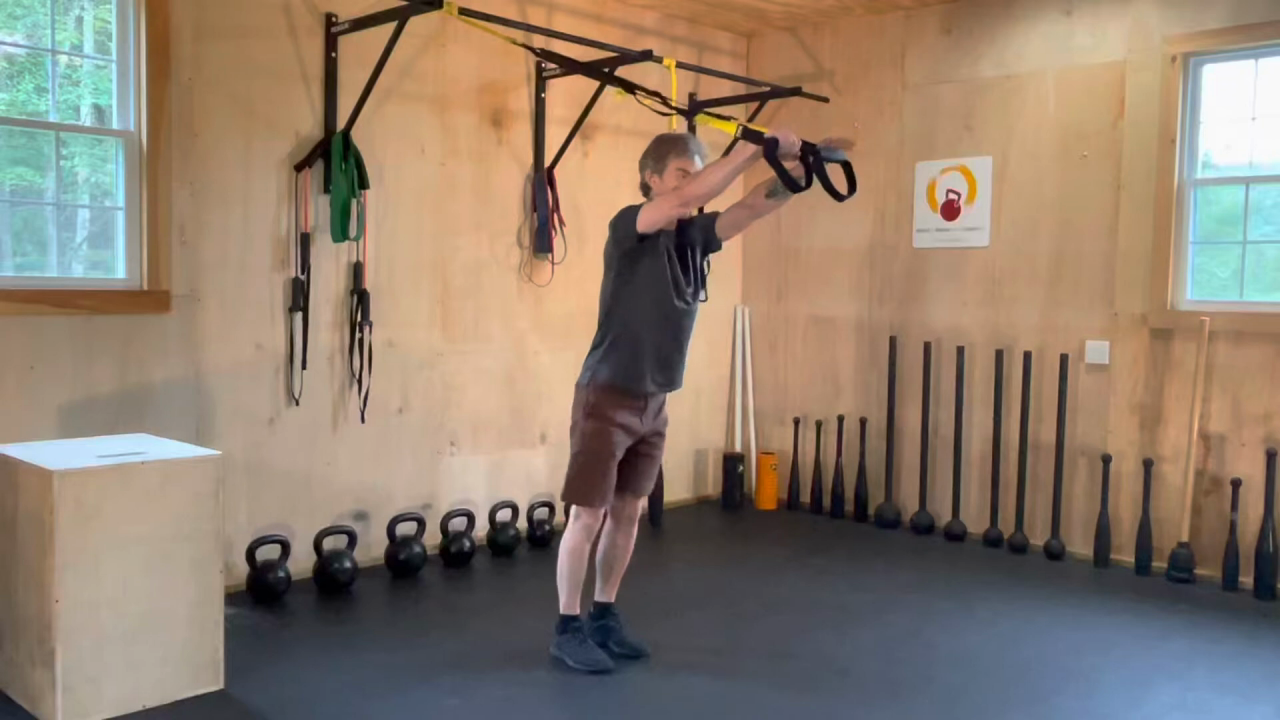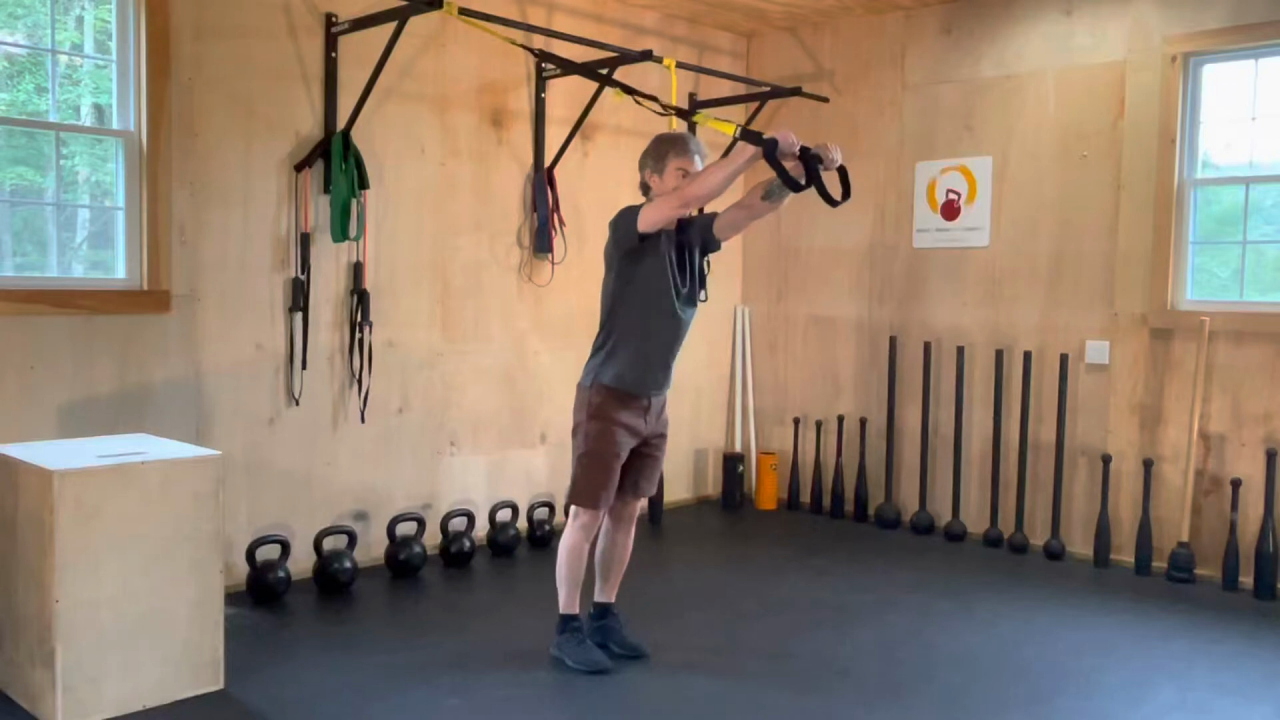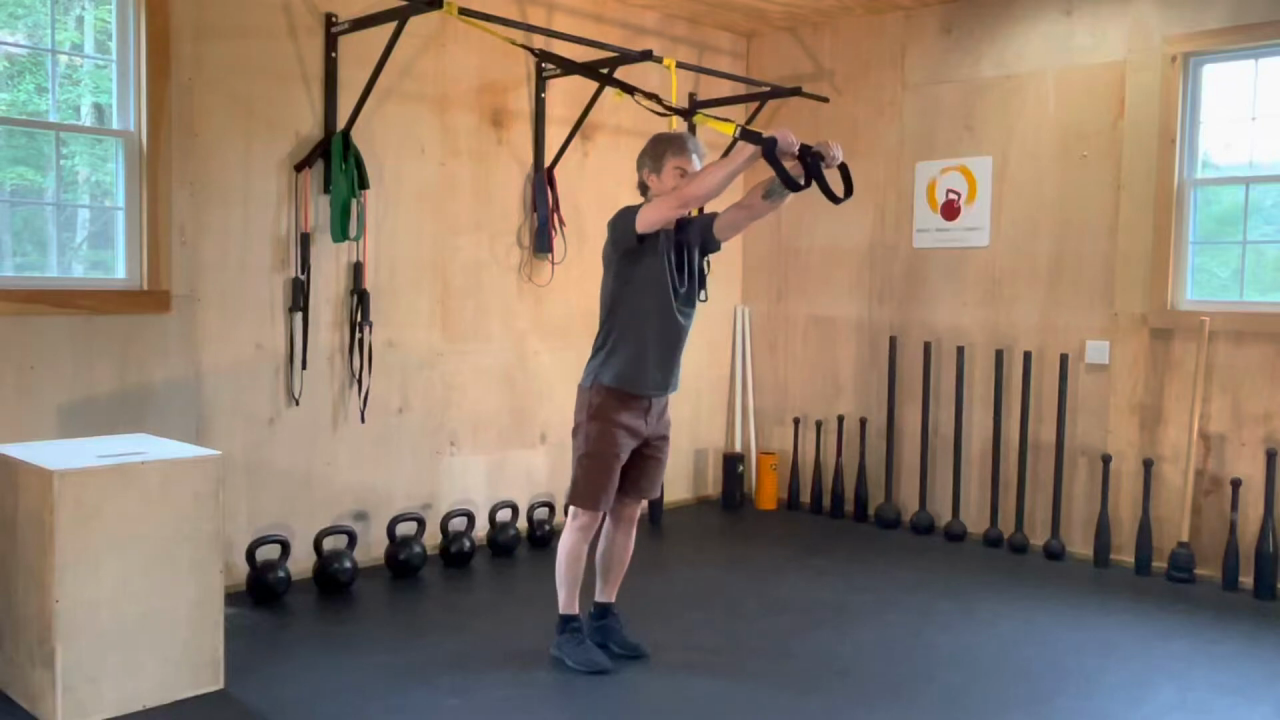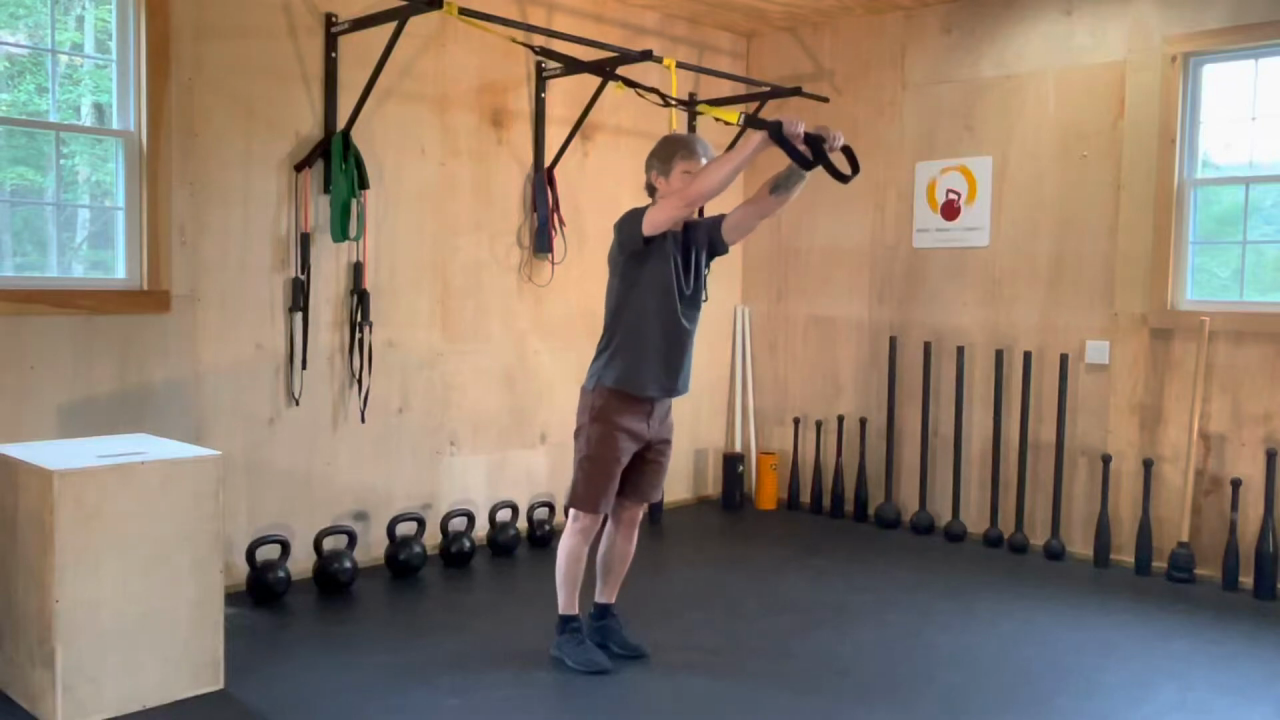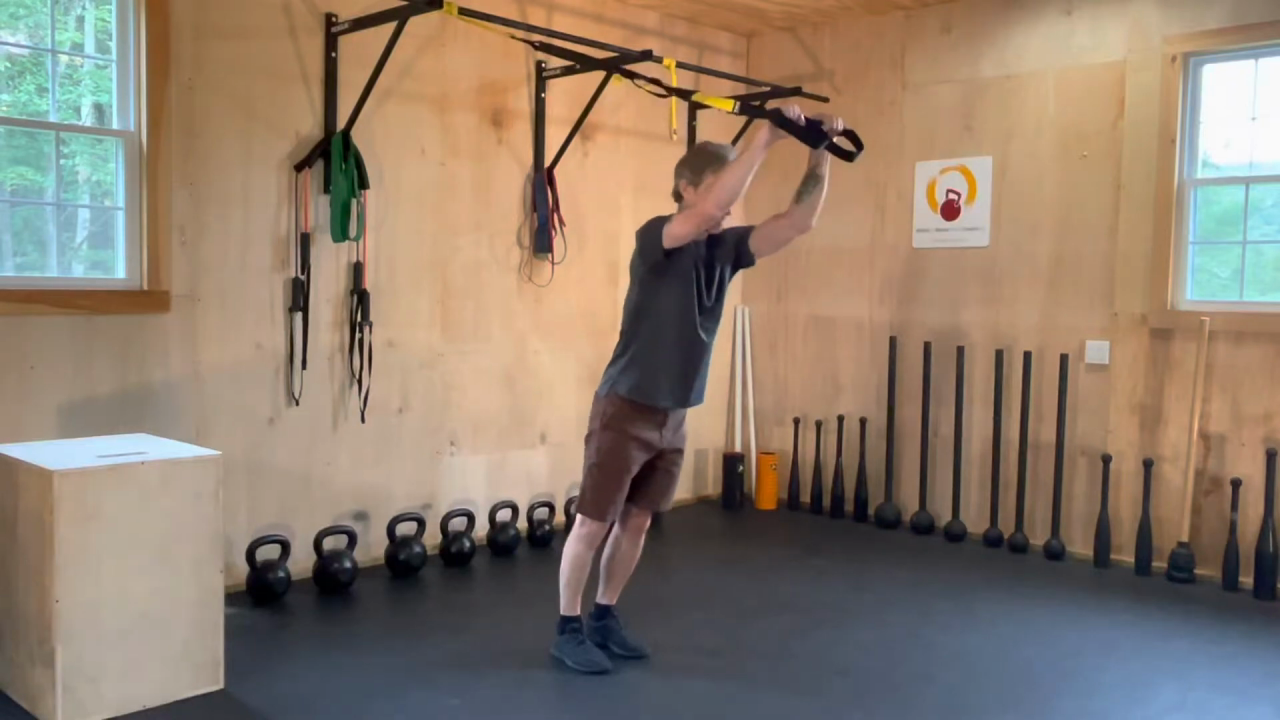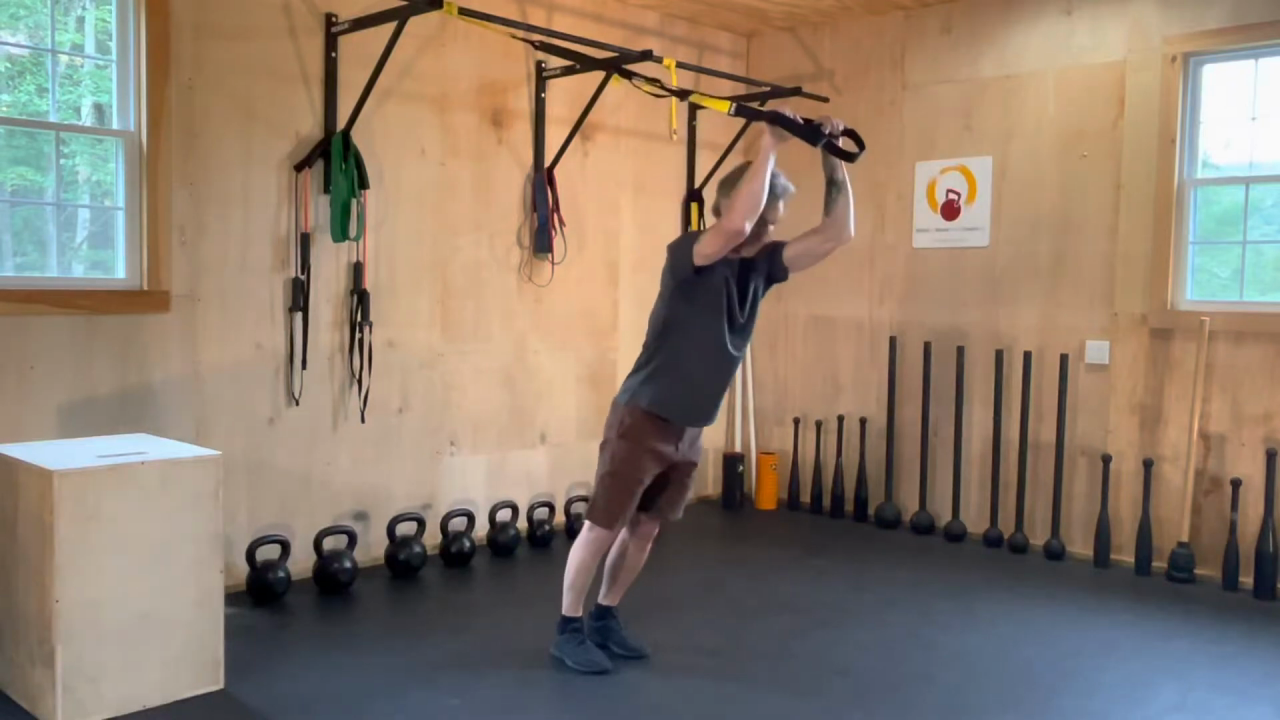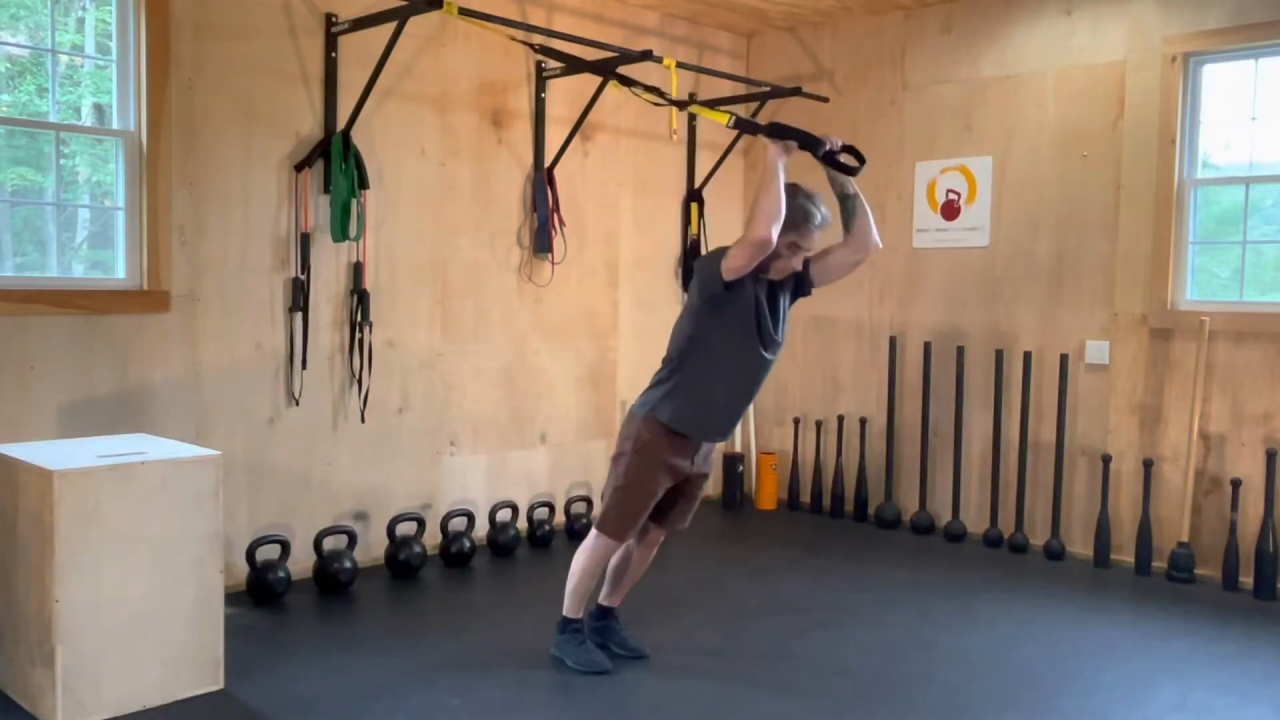
dt=0.3s
person 1, frame 1
left shoulder: (695, 234)
right shoulder: (629, 227)
left elbow: (758, 203)
right elbow: (686, 197)
left wrist: (804, 164)
right wrist: (754, 149)
left hip: (652, 402)
right hip: (605, 397)
left knee: (628, 514)
right knee: (589, 516)
left ankle: (603, 618)
right ankle: (569, 628)
person 1, frame 2
left shoulder: (693, 235)
right shoulder: (629, 226)
left elbow: (754, 206)
right elbow: (689, 197)
left wrist: (802, 167)
right wrist: (755, 149)
left hip: (653, 402)
right hip: (607, 398)
left knee: (625, 513)
right knee: (587, 516)
left ankle: (603, 618)
right ankle: (567, 629)
person 1, frame 3
left shoulder: (691, 234)
right shoulder: (627, 227)
left elbow: (753, 206)
right elbow: (687, 196)
left wrist: (802, 166)
right wrist: (753, 149)
left hip: (655, 403)
right hip: (609, 398)
left knee: (627, 513)
right knee: (585, 516)
left ankle: (603, 618)
right ankle: (567, 629)
person 1, frame 4
left shoulder: (699, 237)
right shoulder: (634, 230)
left elbow: (762, 205)
right elbow: (693, 197)
left wrist: (806, 159)
right wrist: (758, 140)
left hip: (659, 405)
right hip: (612, 401)
left knee: (628, 516)
right knee: (586, 518)
left ankle: (603, 618)
right ankle: (567, 629)
person 1, frame 5
left shoulder: (727, 247)
right shoulder: (658, 239)
left elbow: (797, 219)
right elbow: (707, 211)
left wrist: (819, 153)
right wrist: (764, 141)
left hip: (673, 415)
right hip: (625, 409)
left knee: (636, 522)
right knee: (593, 524)
left ankle: (603, 620)
right ankle: (567, 630)
person 1, frame 6
left shoulder: (761, 264)
right shoulder: (688, 255)
left elbow: (837, 233)
right elbow: (735, 225)
left wrist: (833, 159)
right wrist: (769, 147)
left hip: (689, 430)
right hip: (642, 420)
left knee: (644, 529)
right knee: (603, 529)
left ankle: (603, 620)
right ankle: (568, 630)
person 1, frame 7
left shoulder: (788, 281)
right shoulder: (718, 272)
left elbow: (864, 245)
right elbow: (758, 236)
left wrist: (840, 176)
right wrist: (775, 161)
left hip: (703, 444)
right hip: (658, 432)
left knee: (650, 537)
right knee: (610, 535)
left ankle: (604, 620)
right ankle: (568, 630)
